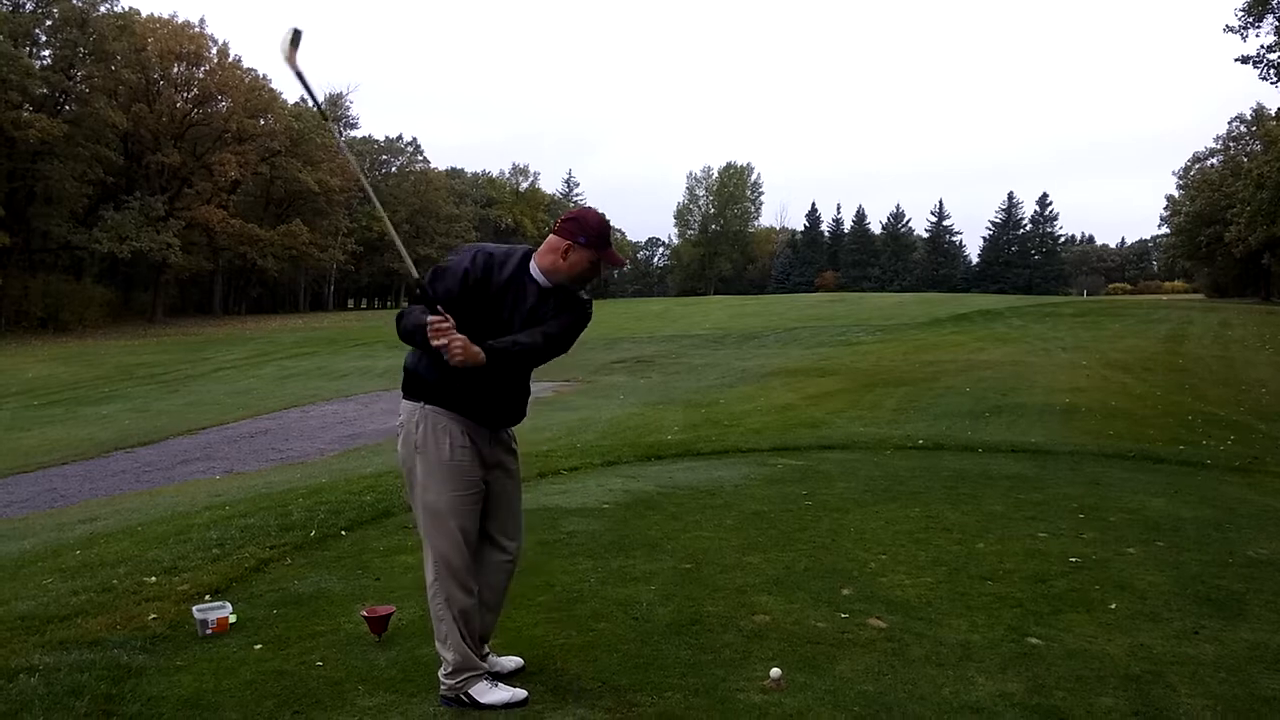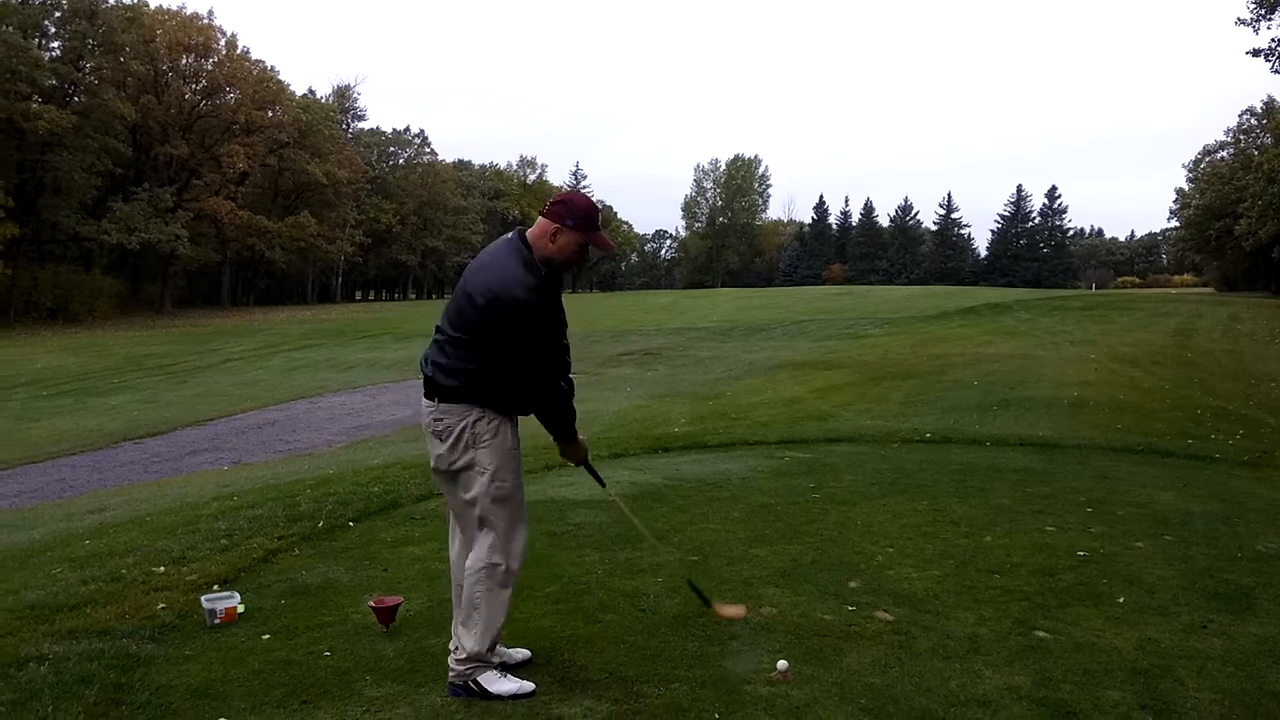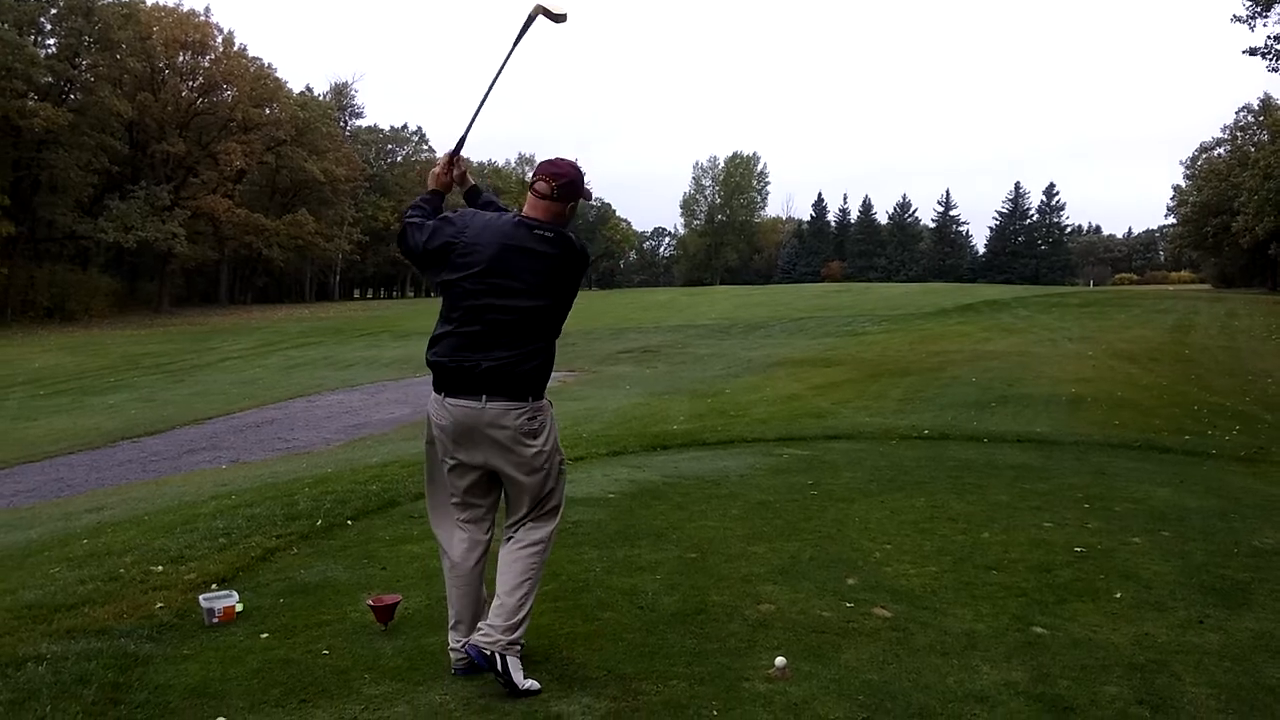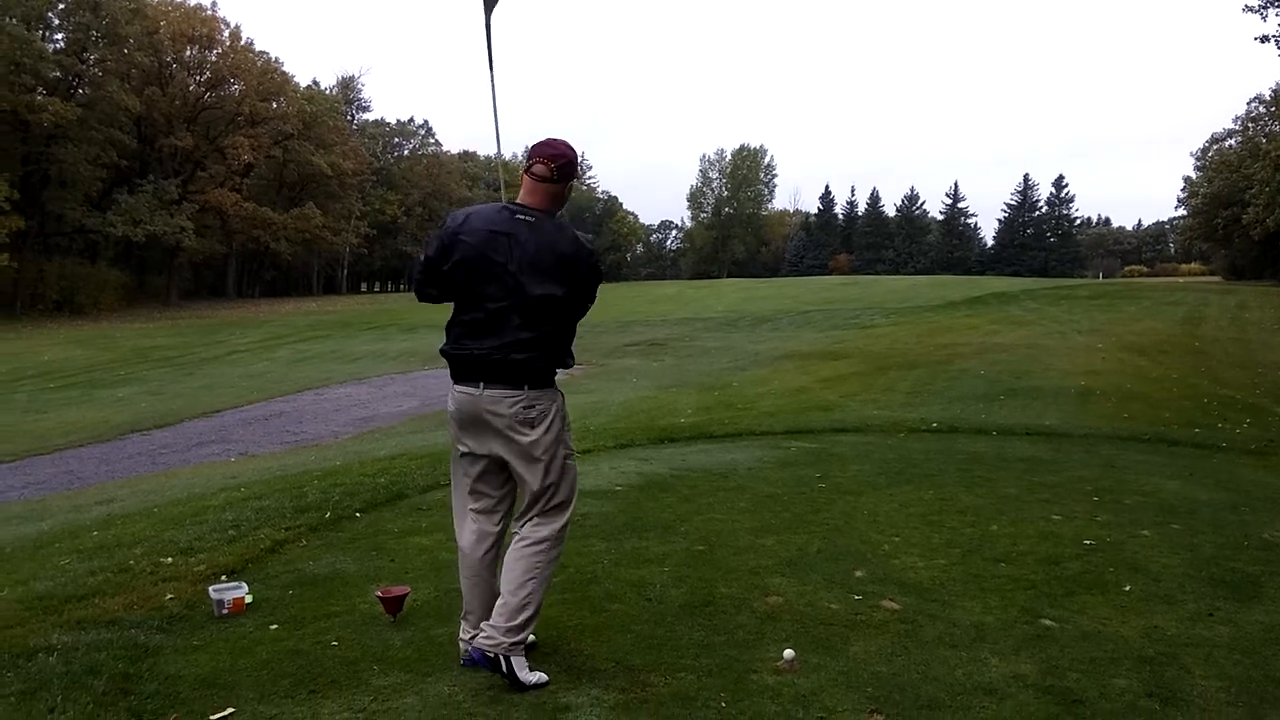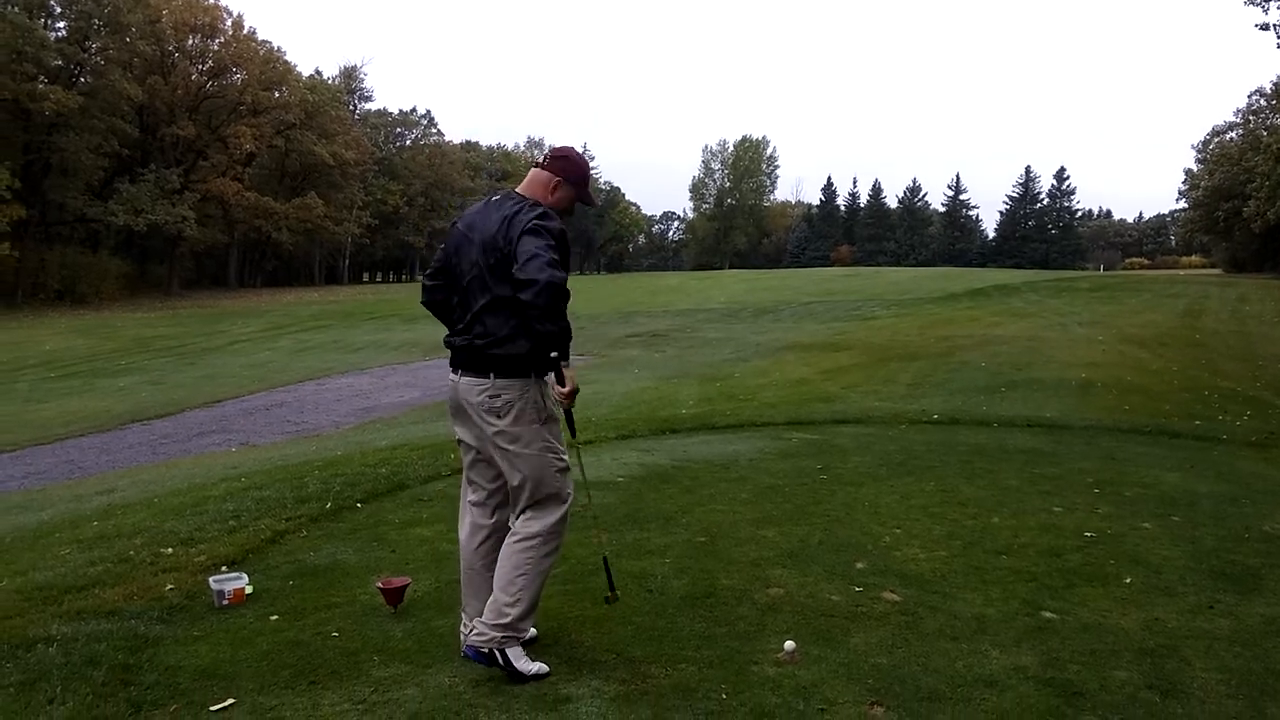
dt=0.5s
person 1, frame 1
left shoulder: (573, 307)
right shoulder: (482, 264)
left elbow: (532, 348)
right elbow: (410, 317)
left wrist: (480, 354)
right wrist: (431, 326)
left hip: (489, 423)
right hip: (437, 416)
left knee: (499, 546)
right knee: (453, 551)
left ankle: (472, 652)
right ankle: (460, 678)
person 1, frame 2
left shoulder: (516, 251)
right shoulder: (519, 293)
left elbow: (551, 354)
right elbow: (538, 377)
right wrist: (567, 434)
left hip: (457, 406)
right hip: (472, 415)
left knee: (477, 531)
right knee: (497, 536)
left ankle: (474, 644)
right ankle: (471, 666)
person 1, frame 3
left shoulder: (467, 229)
right shoulder: (571, 257)
left elbow: (411, 239)
left wrist: (435, 192)
right wrist: (471, 190)
left hip: (451, 402)
right hip: (517, 410)
left knee: (462, 525)
right knee: (531, 523)
left ankle: (465, 644)
right ankle: (498, 639)
person 1, frame 4
left shoulder: (463, 226)
right shoulder: (574, 251)
left elbow: (424, 285)
left hip: (466, 391)
right hip: (528, 398)
left knee: (479, 516)
right knee: (543, 517)
left ankle: (476, 634)
right ankle: (501, 641)
person 1, frame 5
left shoulder: (471, 218)
right shoulder: (537, 224)
left elbow: (433, 290)
right elbow: (541, 285)
right wrist: (561, 359)
left hip: (466, 379)
right hip: (510, 386)
left knee: (482, 506)
right knee: (543, 506)
left ankle: (479, 626)
right ankle: (496, 633)
